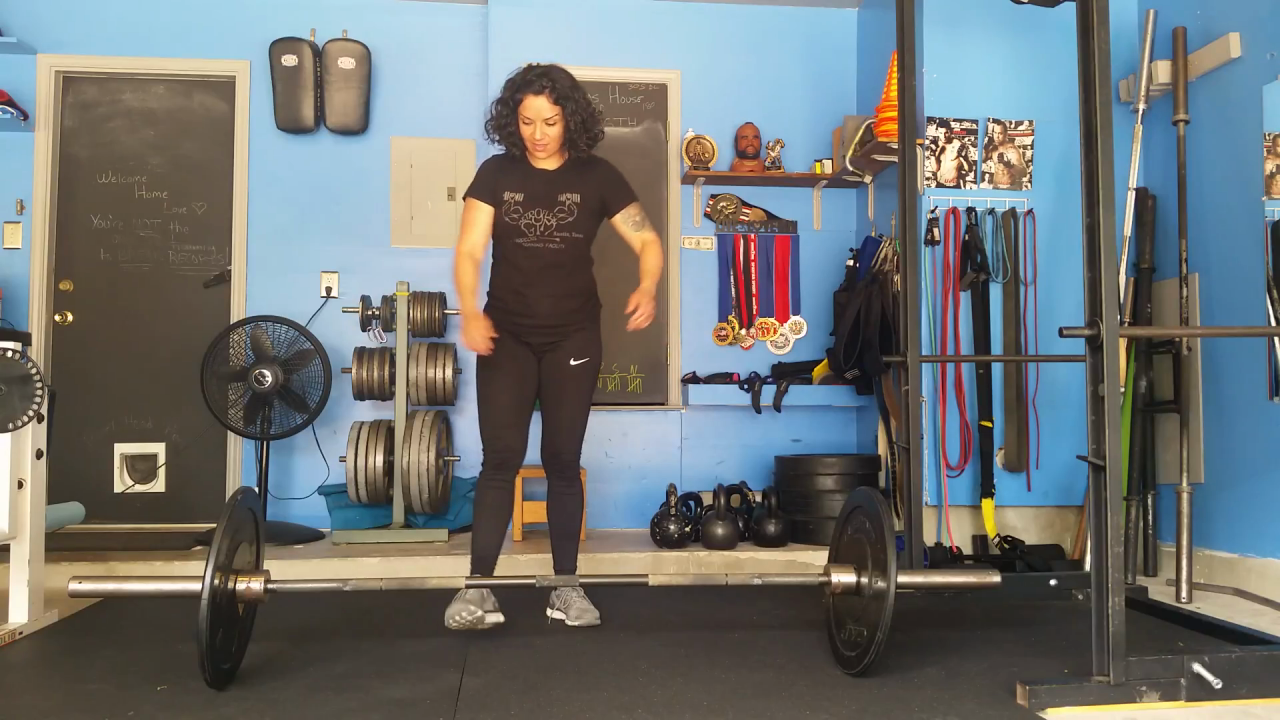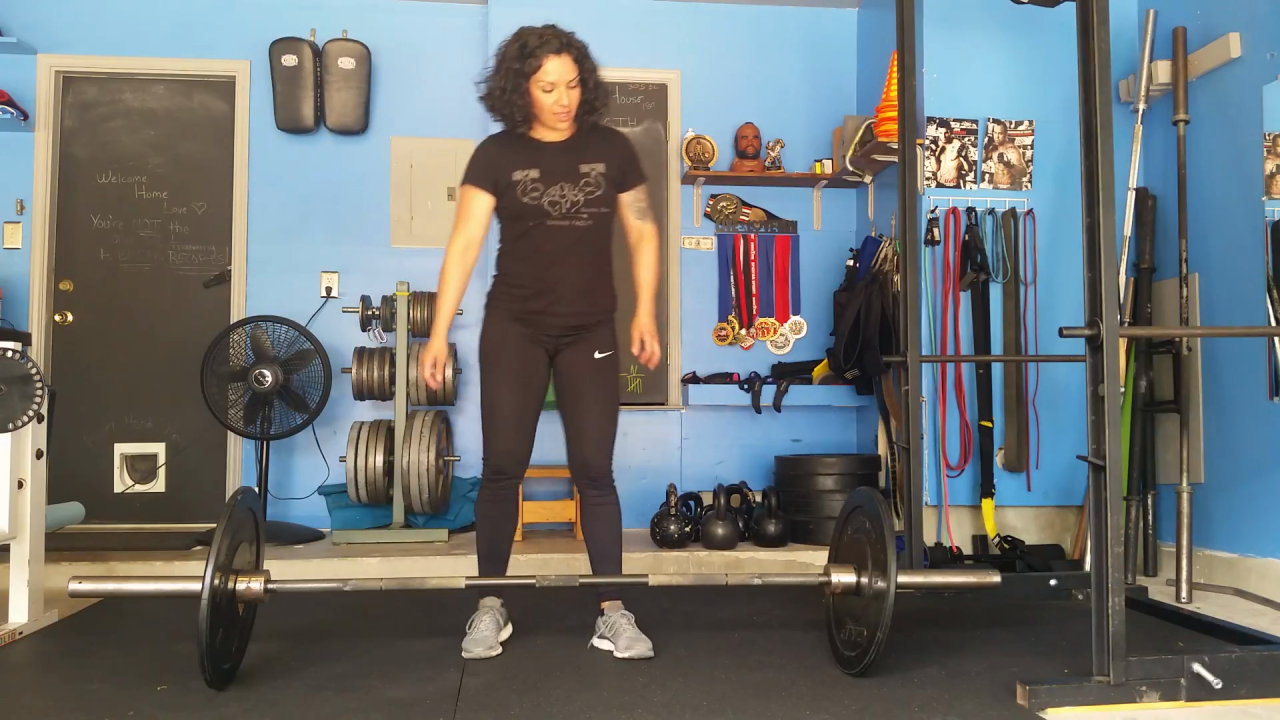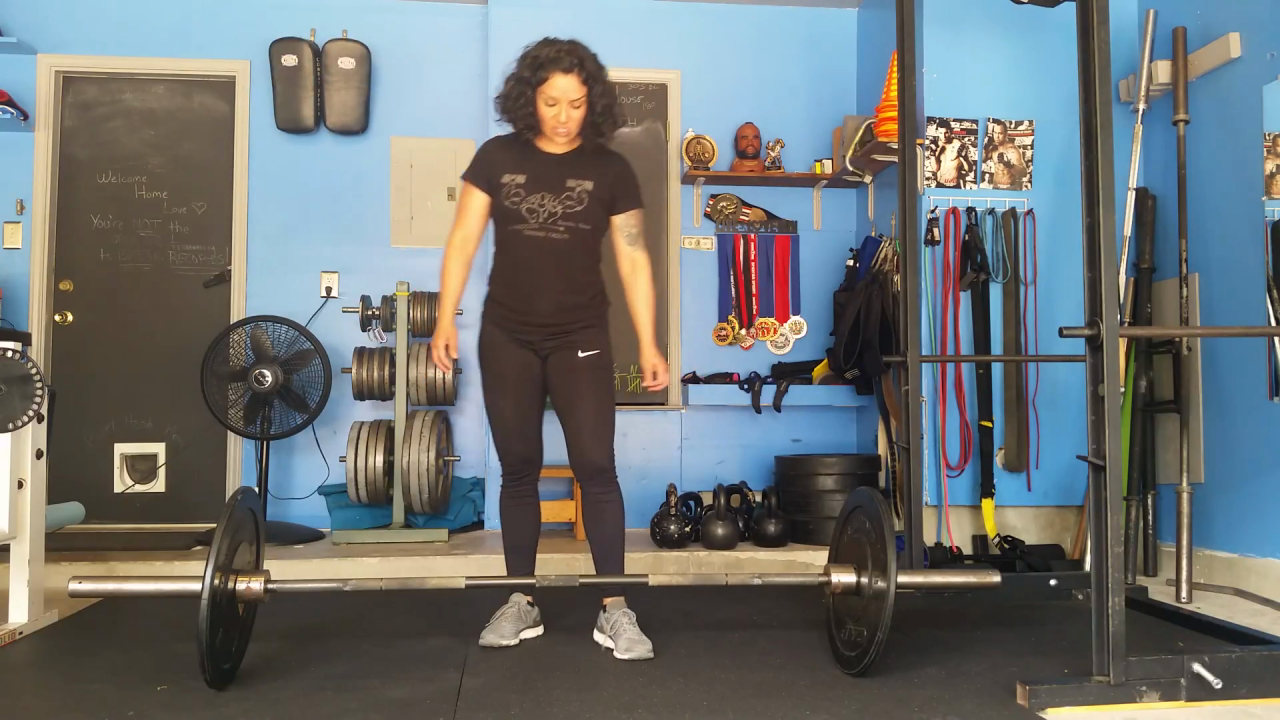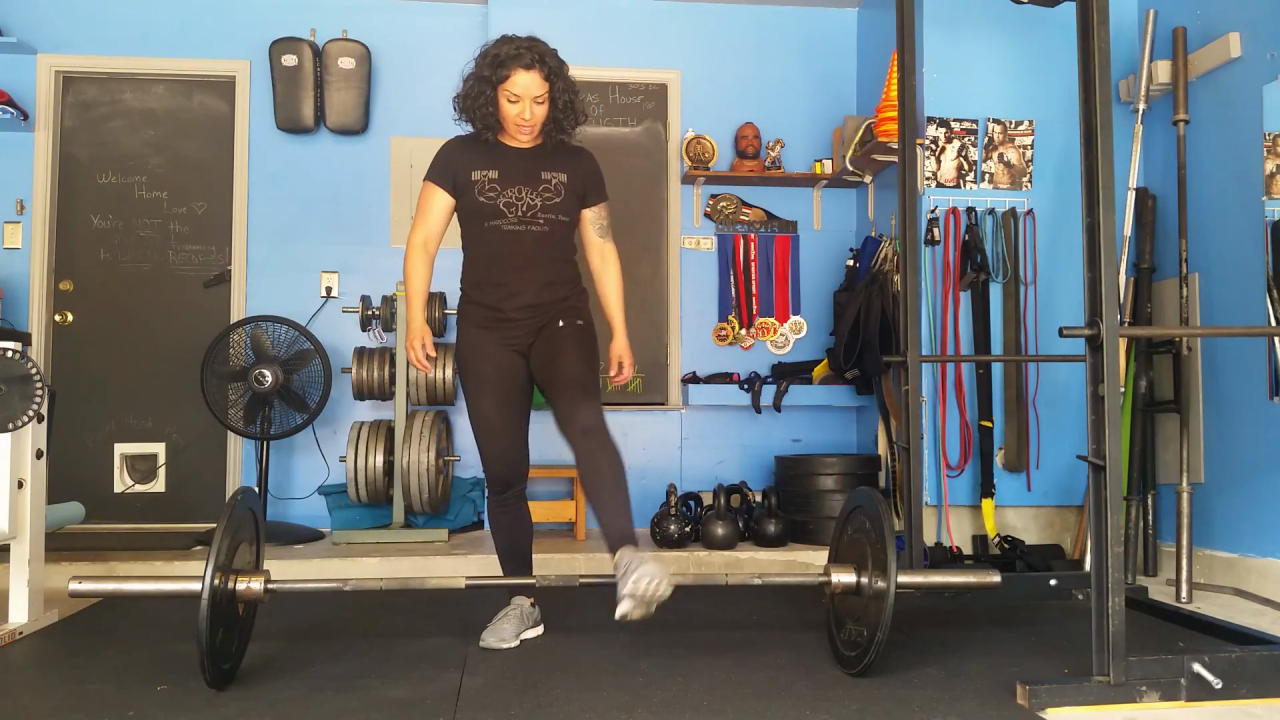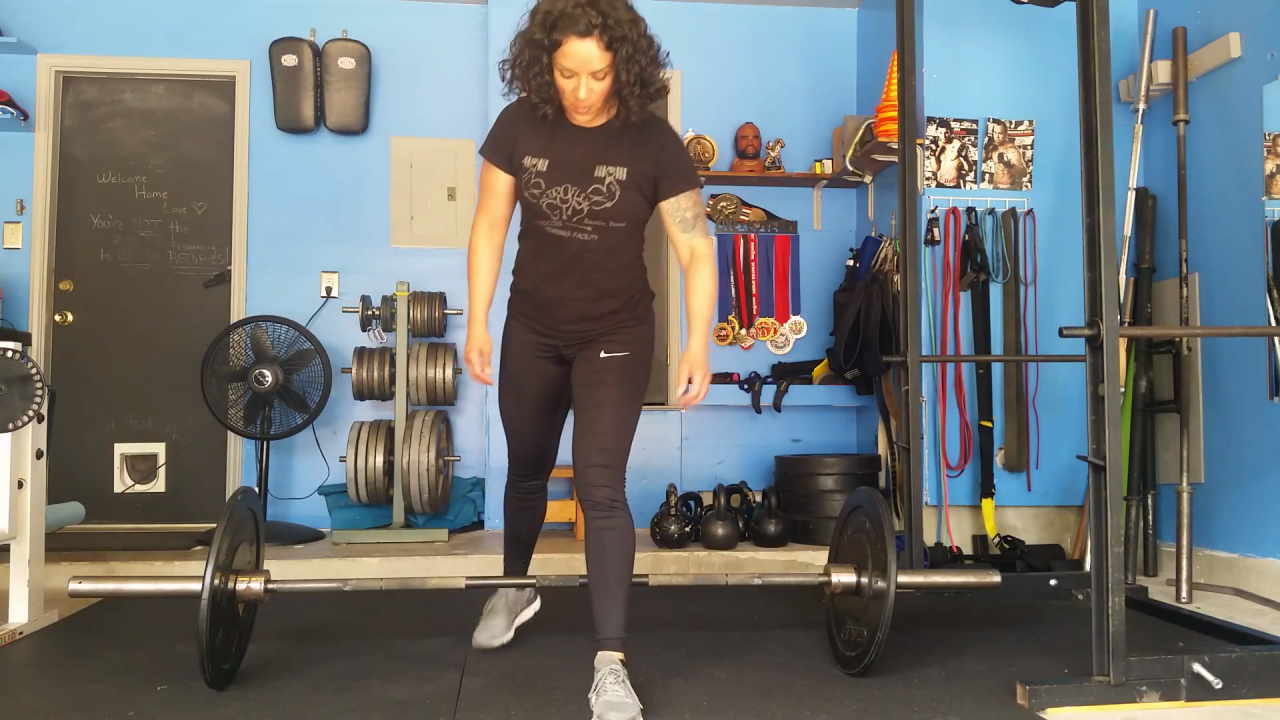
dt=1s
person 1, frame 1
left shoulder: (597, 177)
right shoulder: (495, 175)
left elbow: (648, 242)
right elbow: (470, 251)
left wrist: (646, 289)
right wrist: (470, 313)
left hip: (574, 336)
right hip: (507, 334)
left knee: (562, 462)
right knee: (501, 457)
left ankle: (565, 587)
right ankle: (478, 587)
person 1, frame 2
left shoulder: (611, 149)
right shoulder: (497, 155)
left elbow: (642, 233)
right elbow: (464, 244)
left wrist: (646, 312)
right wrist: (440, 331)
left hip: (590, 332)
right hip: (514, 326)
left knee: (593, 469)
right knee: (504, 466)
left ankle: (612, 611)
right ankle: (491, 605)
person 1, frame 3
left shoulder: (610, 170)
right shoulder: (498, 157)
left elbow: (633, 261)
right elbow: (463, 241)
left wrist: (647, 343)
right wrist: (445, 319)
left hip: (580, 335)
right hip: (507, 335)
left knee: (595, 466)
right knee: (518, 466)
left ankle: (613, 610)
right ankle: (521, 600)
person 1, frame 4
left shoulder: (576, 164)
right shoulder: (459, 157)
left elbow: (601, 252)
right elbow: (423, 241)
left wrist: (620, 332)
right wrist: (415, 318)
left hip: (560, 321)
right hip: (487, 331)
left knee: (584, 421)
right knee: (503, 470)
left ankle: (629, 563)
right ankle: (523, 601)
person 1, frame 5
left shoulder: (653, 143)
right shoulder: (519, 126)
left elbow: (697, 250)
right elbow: (490, 227)
left wrist: (698, 341)
right wrist: (477, 323)
left hip: (615, 336)
right hip: (531, 329)
left knee: (599, 486)
right knee: (526, 469)
right ankle: (515, 587)
